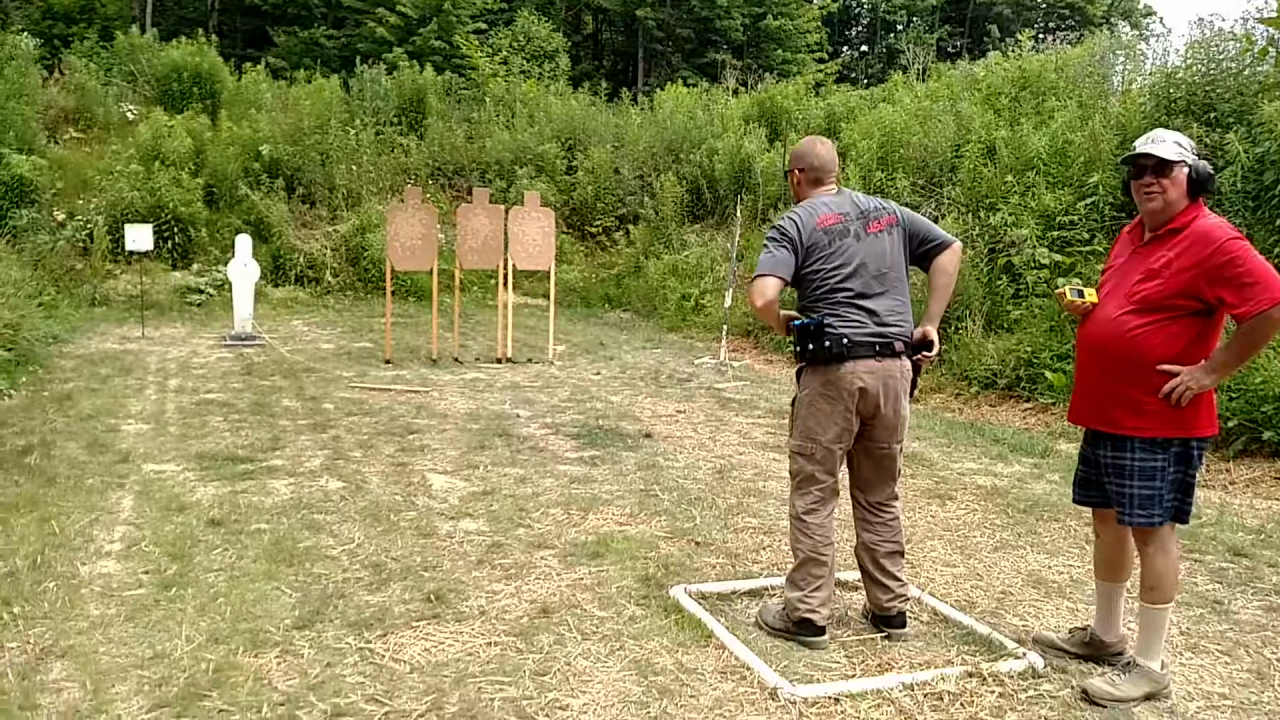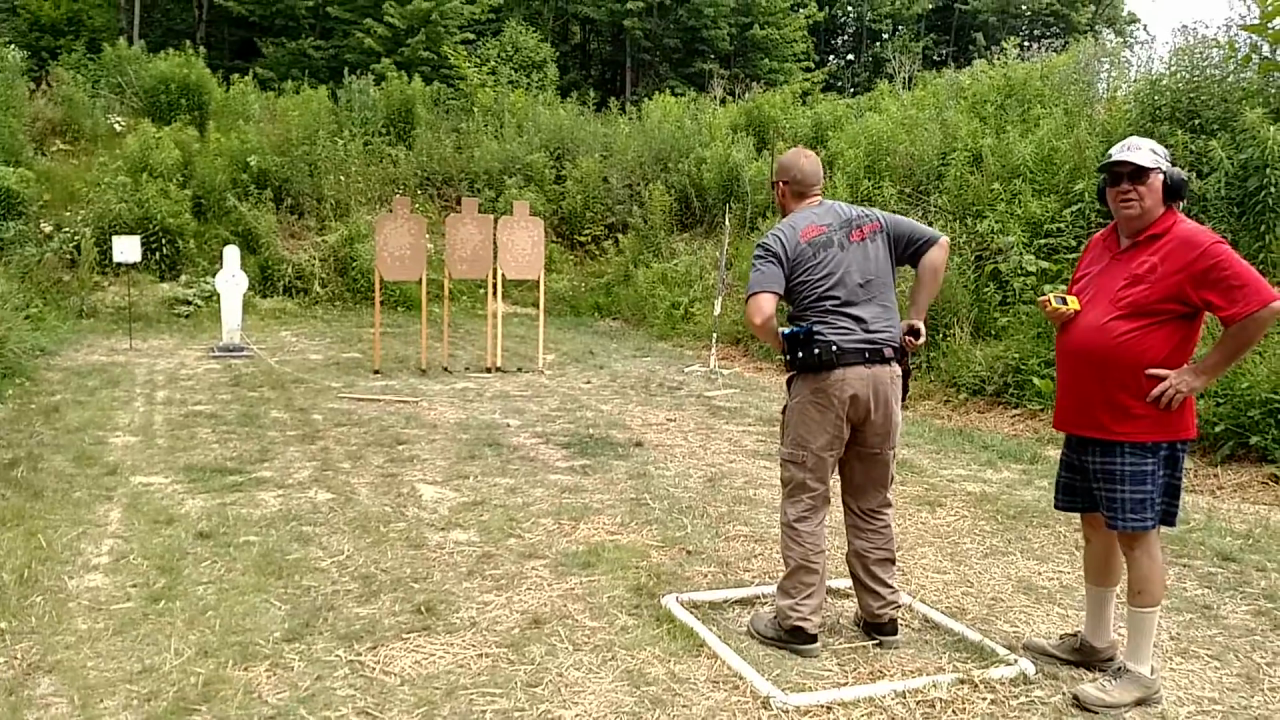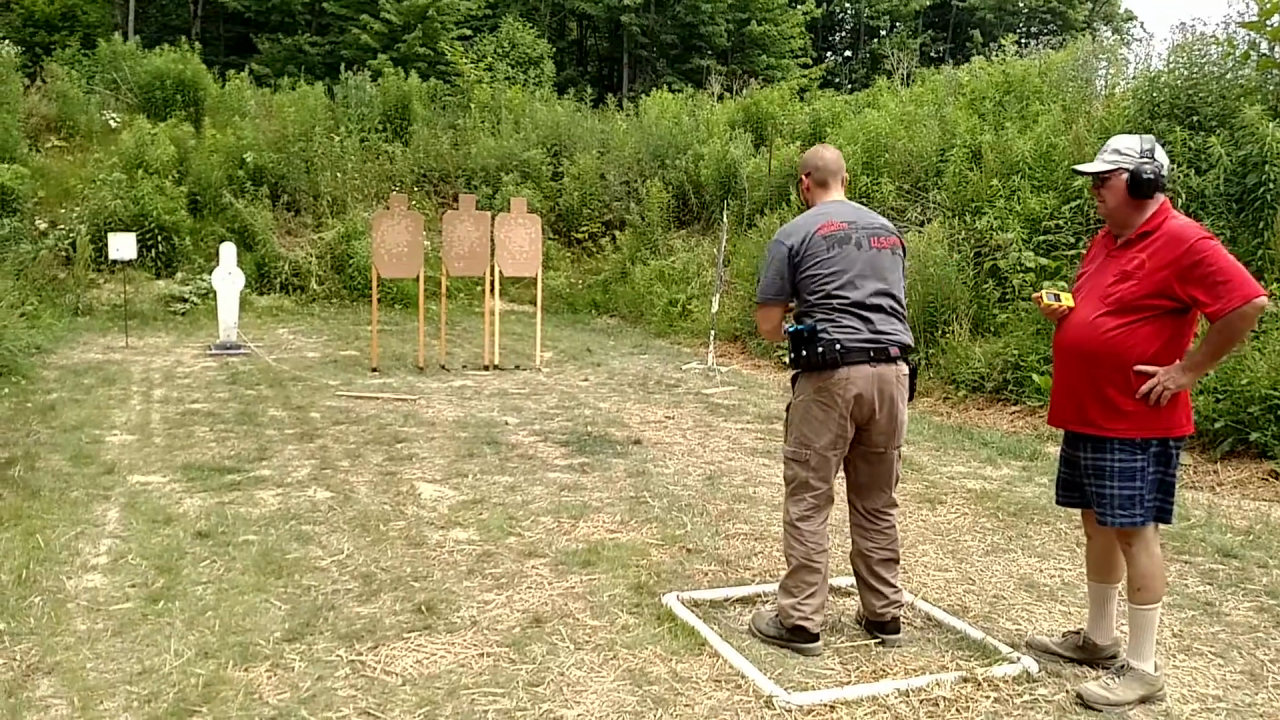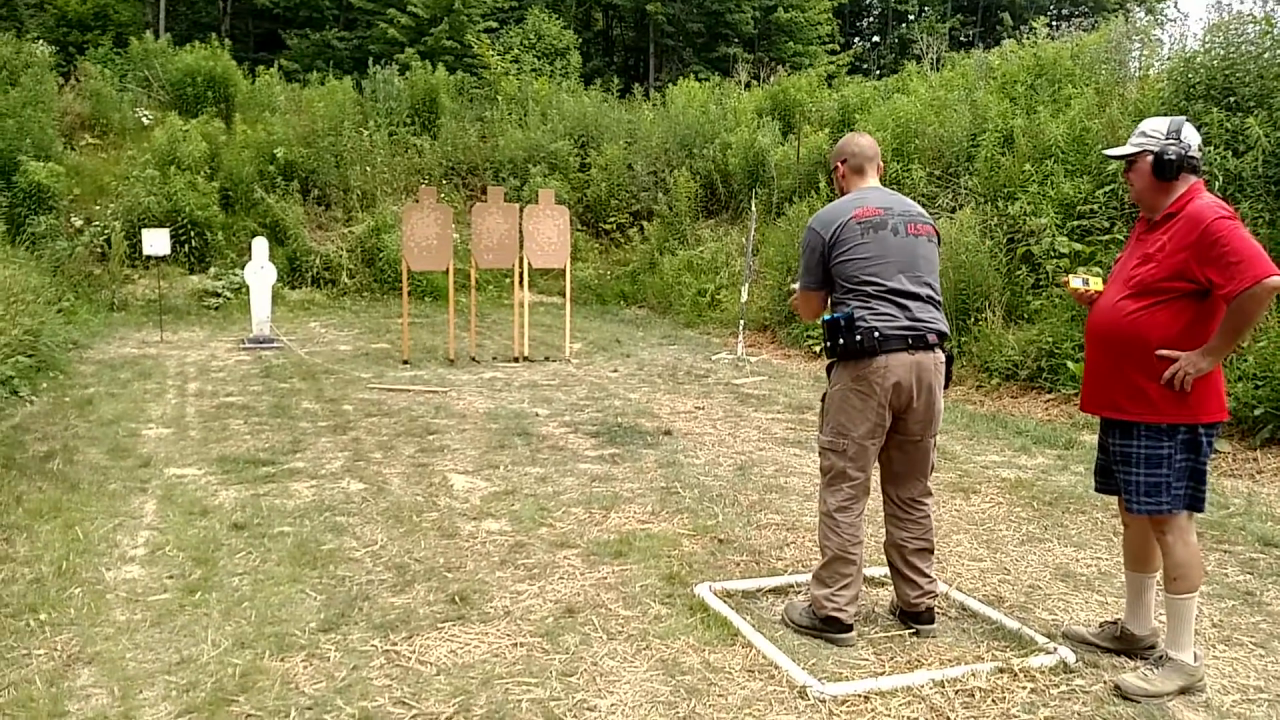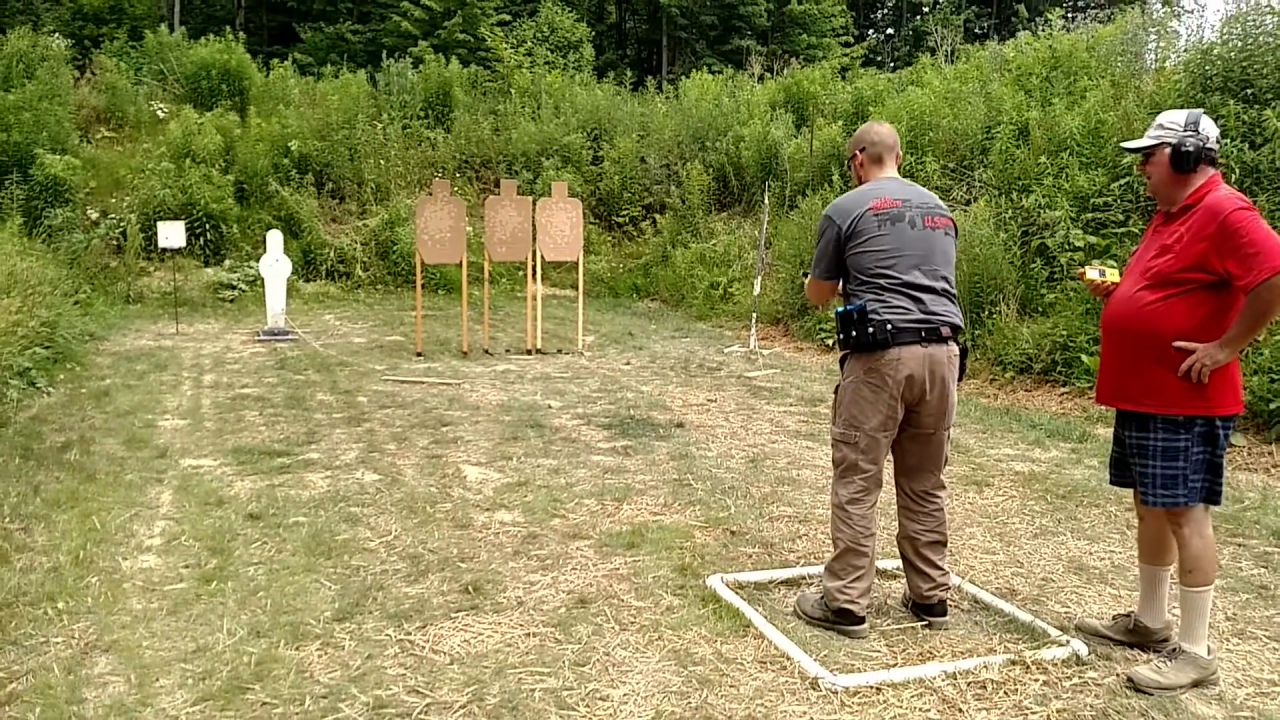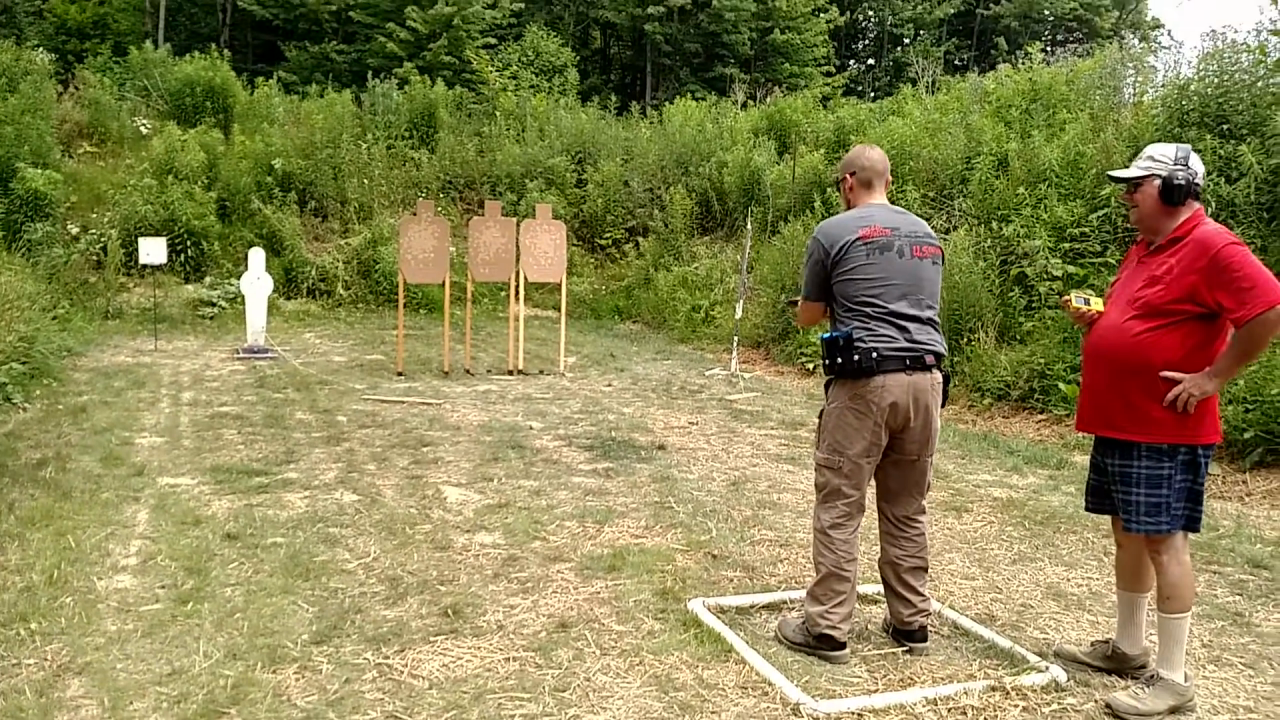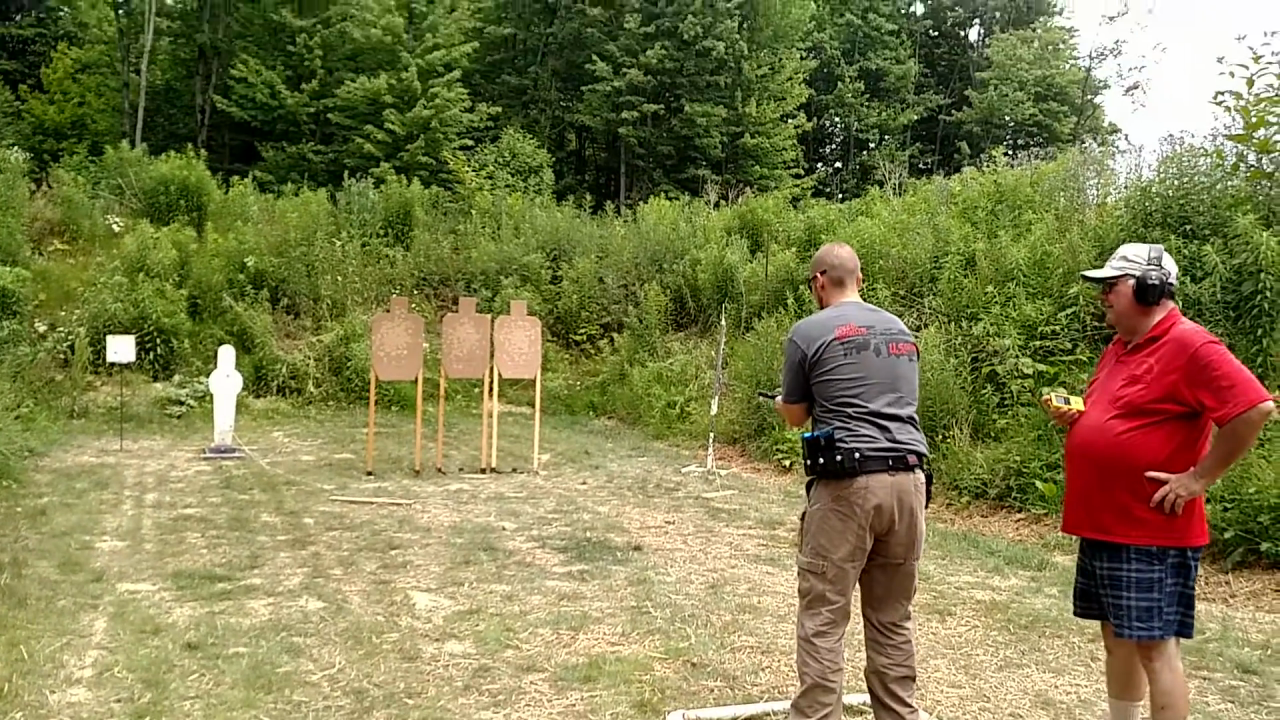
dt=0.5s
person 1, frame 1
left shoulder: (1212, 241)
right shoulder: (1131, 236)
left wrist: (1212, 371)
right wrist: (1085, 309)
left hip: (1157, 421)
right hip: (1105, 413)
left knee: (1151, 532)
right knee: (1107, 520)
left ankle: (1149, 665)
right ankle: (1105, 635)
person 1, frame 2
left shoulder: (1194, 245)
right shoulder: (1099, 244)
left wrist: (1199, 373)
right wrist: (1061, 315)
left hip: (1141, 425)
right hip: (1085, 418)
left knee: (1136, 535)
right knee: (1096, 526)
left ankle: (1139, 671)
right ankle: (1094, 640)
person 1, frame 3
left shoulder: (1183, 241)
right shoulder: (1106, 240)
left elbow: (1248, 303)
left wrist: (1188, 370)
right wrist: (1062, 314)
left hip: (1136, 422)
right hip: (1087, 415)
left knee: (1135, 532)
right knee: (1097, 523)
left ankle: (1142, 668)
right ankle: (1098, 638)
person 1, frame 4
left shoulder: (1206, 220)
right shoulder: (1150, 221)
left wrist: (1209, 355)
right wrist: (1097, 299)
left hip: (1168, 407)
right hip: (1126, 402)
left knee: (1169, 519)
right knee: (1134, 513)
left ankle: (1181, 658)
right ankle: (1135, 628)
person 1, frame 5
left shoulder: (1224, 212)
right shoulder: (1169, 214)
left wrist: (1227, 347)
right wrist: (1115, 291)
left hip: (1185, 400)
right hip: (1142, 394)
left knee: (1184, 513)
right knee: (1149, 505)
left ankle: (1194, 651)
right ankle: (1150, 621)
person 1, frame 6
left shoulder: (1211, 246)
right shoulder: (1144, 247)
left wrist: (1213, 378)
right wrist: (1094, 319)
left hip: (1165, 430)
right hip: (1119, 423)
left knee: (1163, 540)
right knee: (1126, 533)
right ankle: (1127, 648)
person 1, frame 7
left shoulder: (1189, 346)
right shoulder: (1119, 348)
left wrist: (1199, 478)
right wrist: (1074, 419)
left hip: (1151, 534)
right hip: (1103, 526)
left knee: (1154, 646)
right knee: (1117, 640)
person 2, frame 1
left shoulder: (794, 223)
right shoulder: (888, 212)
left elbow: (763, 298)
right elbow: (950, 250)
left wrist: (786, 324)
right wrist: (929, 324)
left hip: (835, 371)
right hip: (894, 367)
left knee: (814, 494)
right knee: (880, 494)
left ankle: (807, 614)
right ankle: (890, 608)
person 2, frame 2
left shoulder: (779, 239)
right shoulder: (873, 220)
left elbow: (760, 316)
right elbow: (938, 245)
left wrist: (786, 349)
right wrist: (915, 316)
left hip: (824, 378)
right hip: (883, 373)
left knee: (805, 503)
right knee: (872, 501)
left ankle: (798, 621)
right ankle: (881, 614)
person 2, frame 3
left shoulder: (794, 234)
right shoulder: (887, 232)
left elbow: (767, 324)
left wrist: (793, 330)
left hip: (831, 375)
right hip: (890, 372)
left knee: (808, 500)
right knee: (877, 501)
left ankle: (799, 620)
right ankle: (884, 612)
person 2, frame 4
left shoulder: (828, 220)
right shoulder: (922, 217)
left elbow: (809, 310)
left wrist: (803, 295)
left hip: (868, 363)
right hip: (927, 360)
left knee: (844, 490)
right knee: (911, 490)
left ankle: (833, 610)
right ankle: (918, 603)
person 2, frame 5
left shoulder: (846, 209)
right shoulder: (939, 208)
left elbow: (818, 294)
left wrist: (831, 284)
left hip: (881, 356)
right hip: (941, 352)
left knee: (856, 483)
right knee: (925, 483)
left ankle: (846, 603)
right ankle: (931, 595)
person 2, frame 6
left shoulder: (833, 233)
right shoulder: (927, 234)
left elbow: (809, 316)
left wrist: (827, 305)
left hip: (866, 383)
right hip: (925, 380)
left knee: (839, 509)
right knee: (907, 509)
left ankle: (826, 628)
right ankle: (911, 622)
person 2, frame 7
left shoulder: (809, 332)
right shoulder: (901, 331)
left elbow: (795, 417)
left wrist: (784, 403)
left hip: (849, 484)
right hip: (908, 480)
left knee: (823, 617)
right knee: (892, 617)
